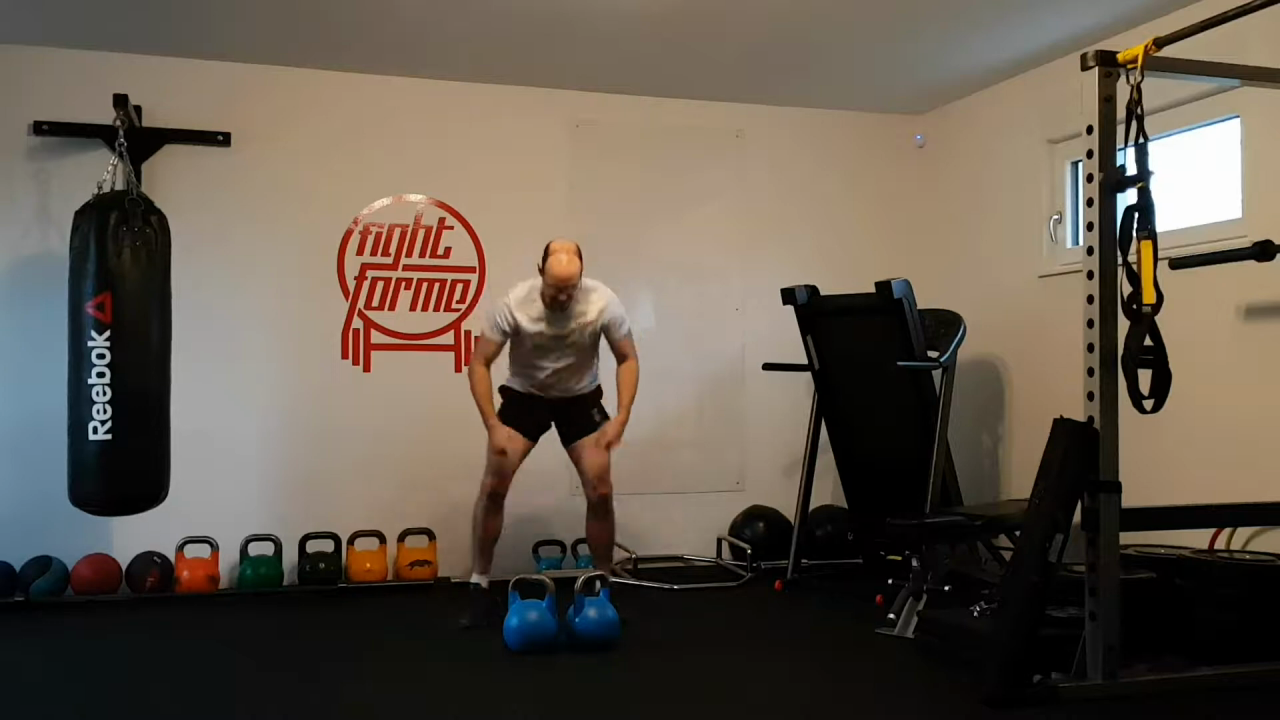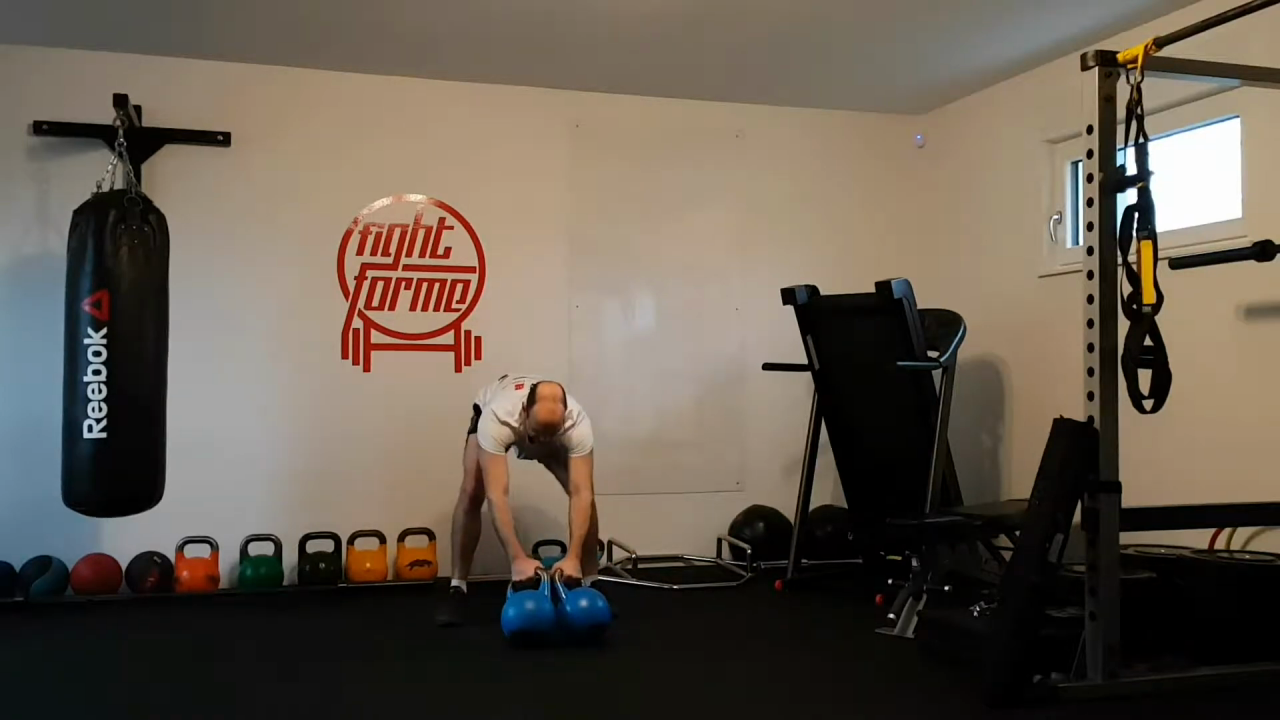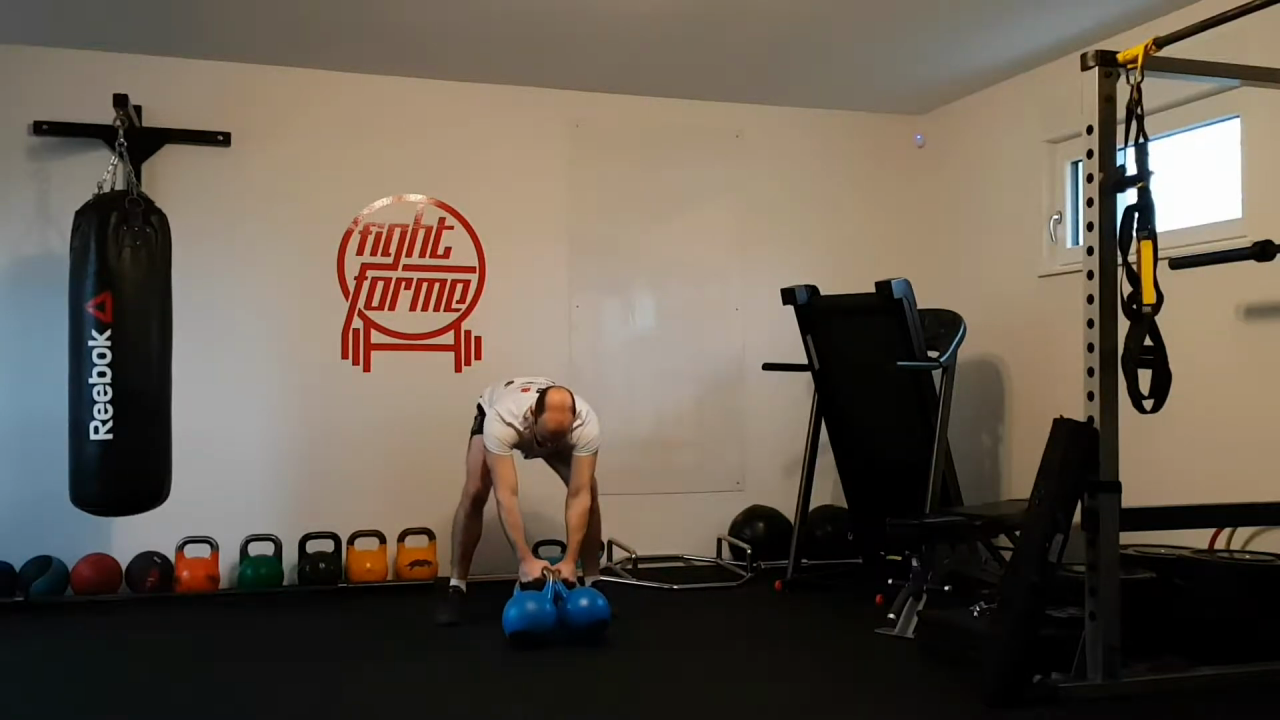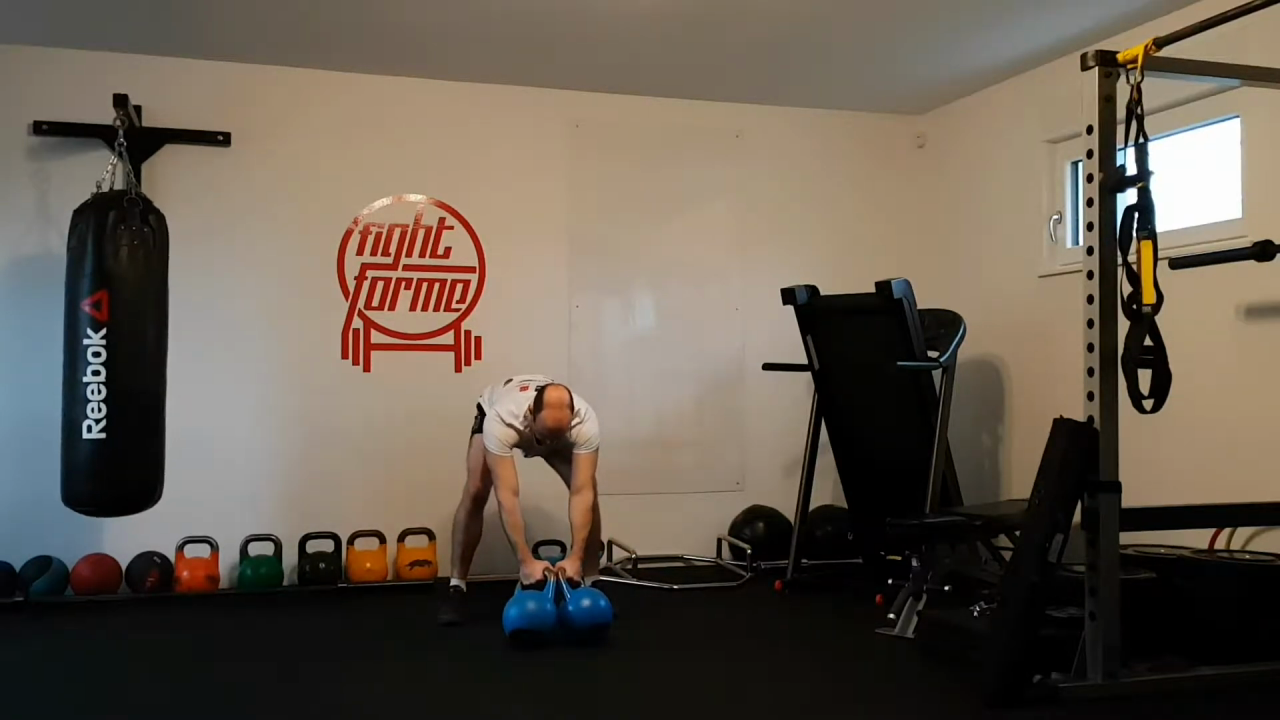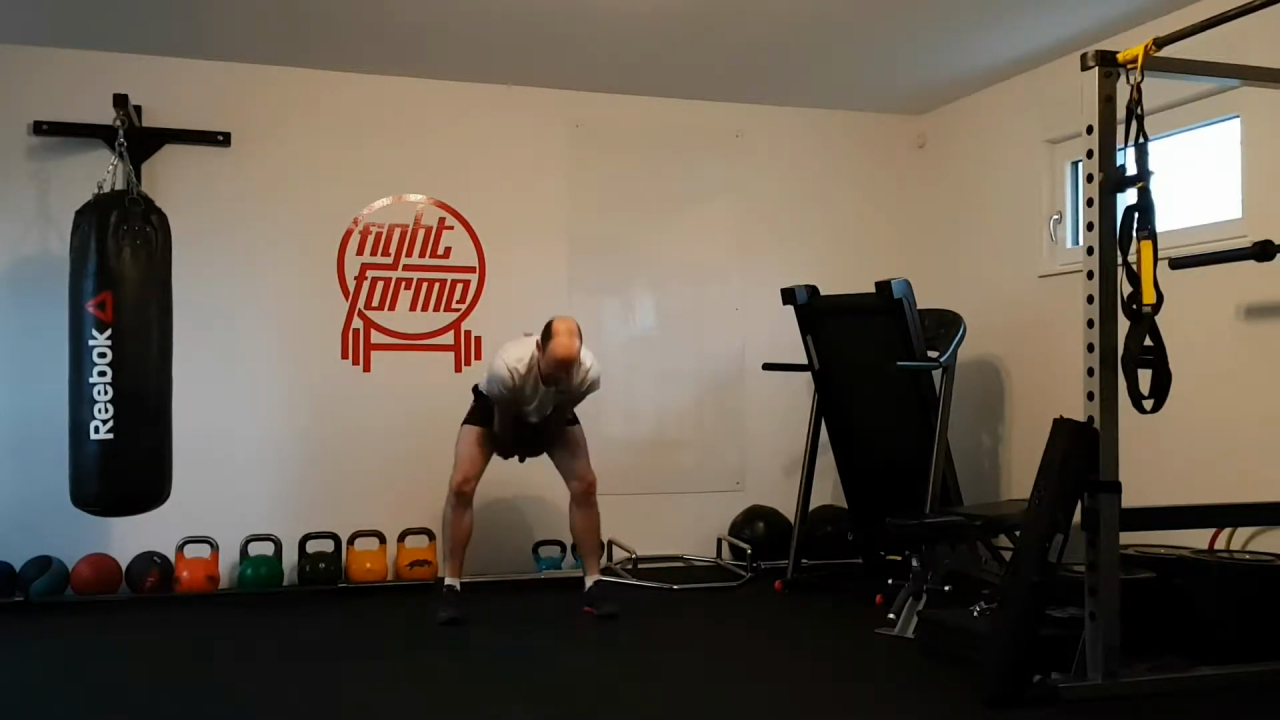
dt=1s
person 1, frame 1
left shoulder: (604, 302)
right shoulder: (514, 304)
left elbow: (628, 359)
right elbow: (478, 362)
left wrist: (619, 422)
right wrist: (491, 424)
left hip: (580, 398)
right hip: (525, 397)
left knee: (600, 491)
right knee: (494, 485)
right ankle: (479, 587)
person 1, frame 2
left shoulder: (577, 423)
right shoulder: (495, 419)
left elbow: (581, 494)
right elbow: (496, 495)
left wrist: (573, 556)
right wrist: (518, 558)
left knee: (583, 493)
right knee: (472, 492)
left ankle: (591, 585)
right ankle: (457, 589)
person 1, frame 3
left shoulder: (586, 424)
right shoulder: (500, 420)
left elbow: (579, 496)
right elbow: (505, 495)
left wrist: (570, 560)
right wrist: (525, 559)
left hip: (554, 425)
left knee: (590, 491)
right knee: (474, 494)
left ankle: (592, 583)
right ankle: (456, 588)
person 1, frame 4
left shoulder: (585, 422)
right shoulder: (500, 420)
left elbow: (582, 492)
right elbow: (507, 495)
left wrist: (575, 557)
right wrist: (526, 560)
left hip: (556, 422)
right hip: (493, 408)
left knee: (589, 489)
right knee: (475, 493)
left ankle: (591, 584)
right ankle: (456, 588)
person 1, frame 5
left shoulder: (587, 370)
right shoulder: (507, 366)
left elbow: (562, 411)
right elbow: (503, 416)
left wrist: (536, 442)
right wrist: (505, 446)
left hip: (551, 413)
right hip: (494, 403)
left knee: (584, 484)
right knee: (461, 485)
left ankle: (593, 585)
right ankle: (452, 587)
